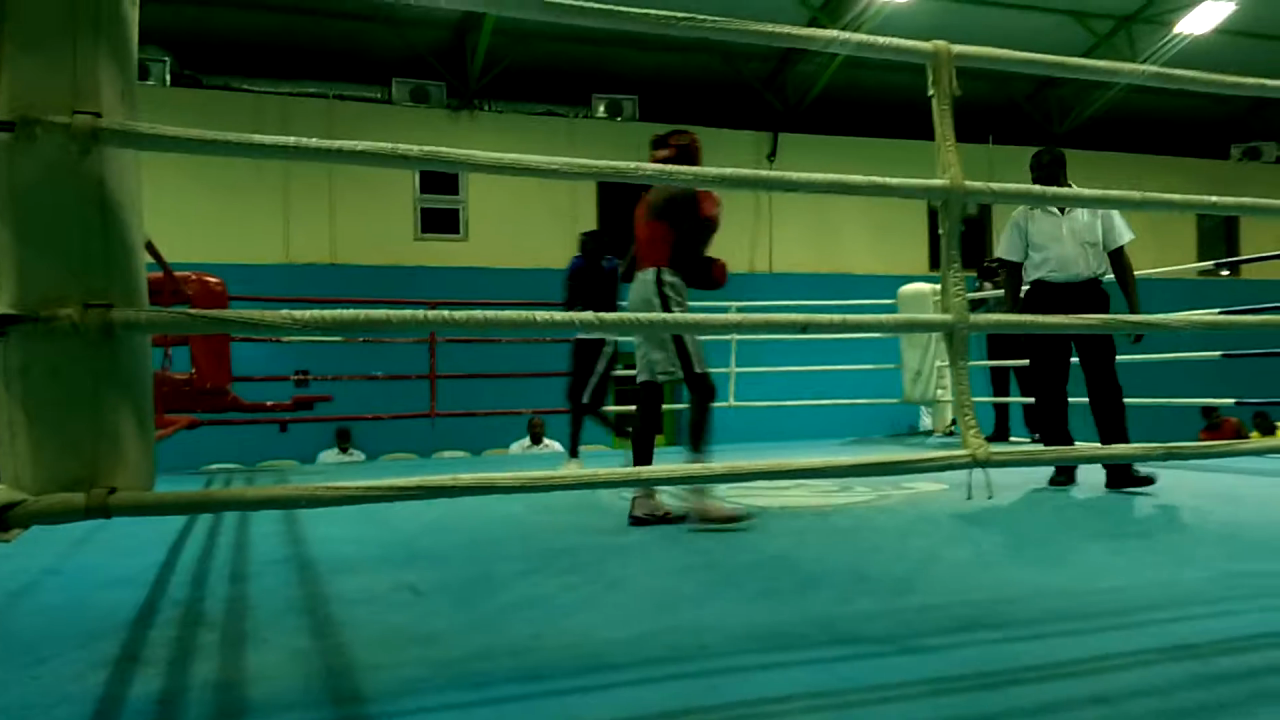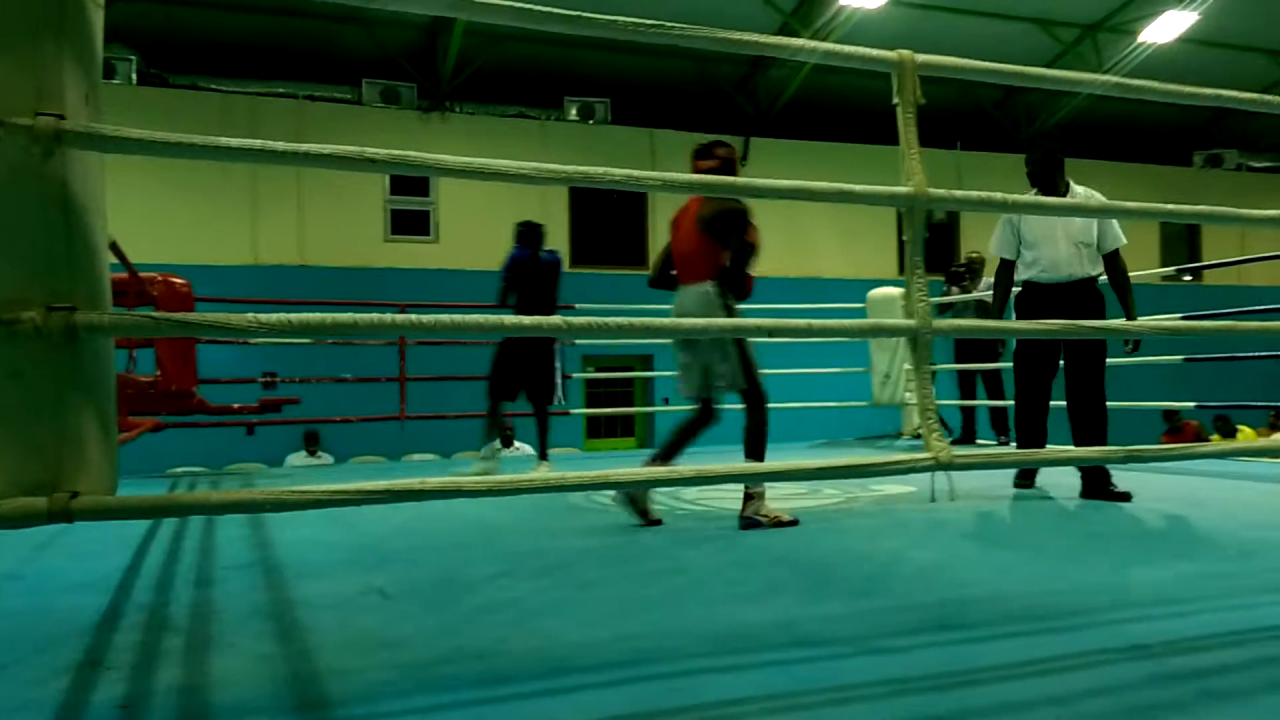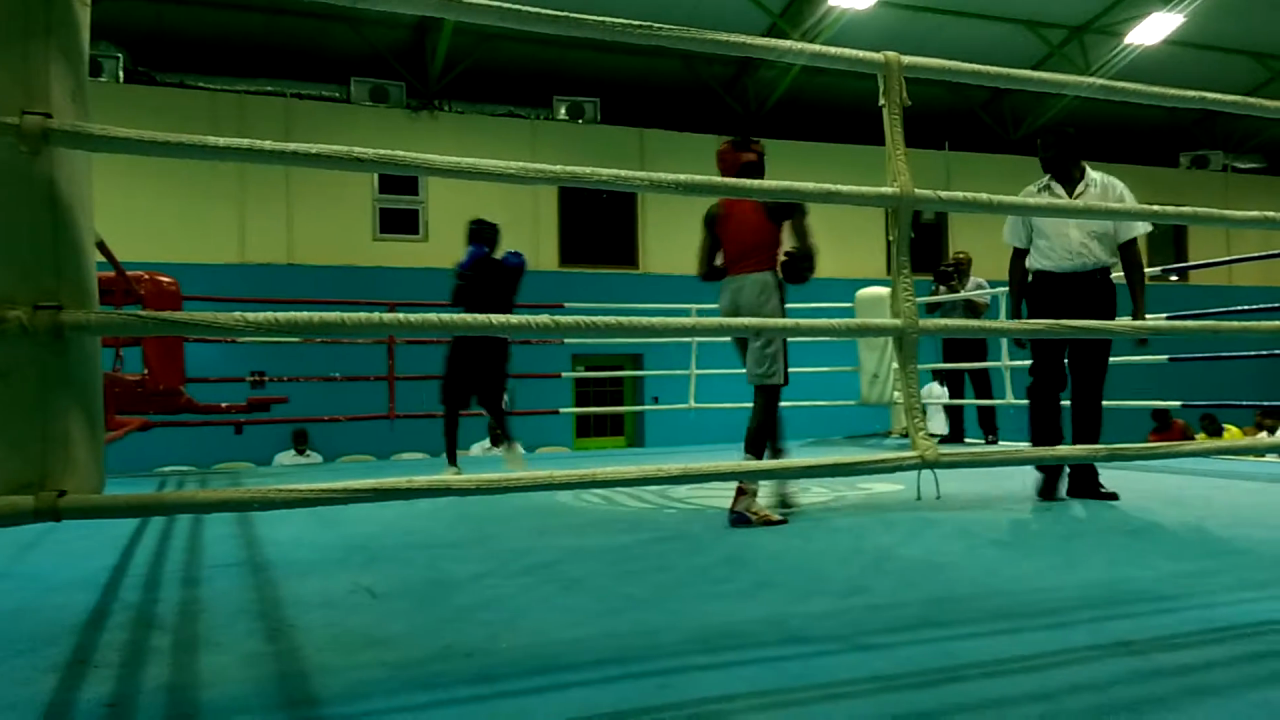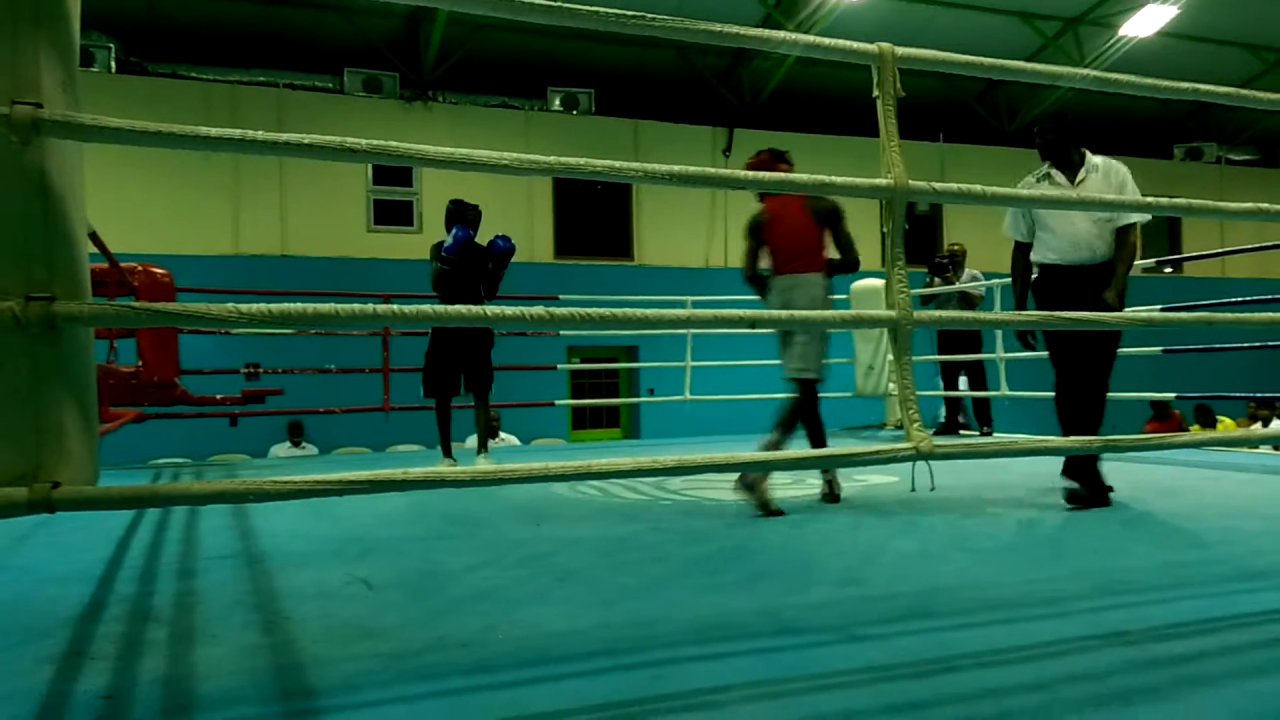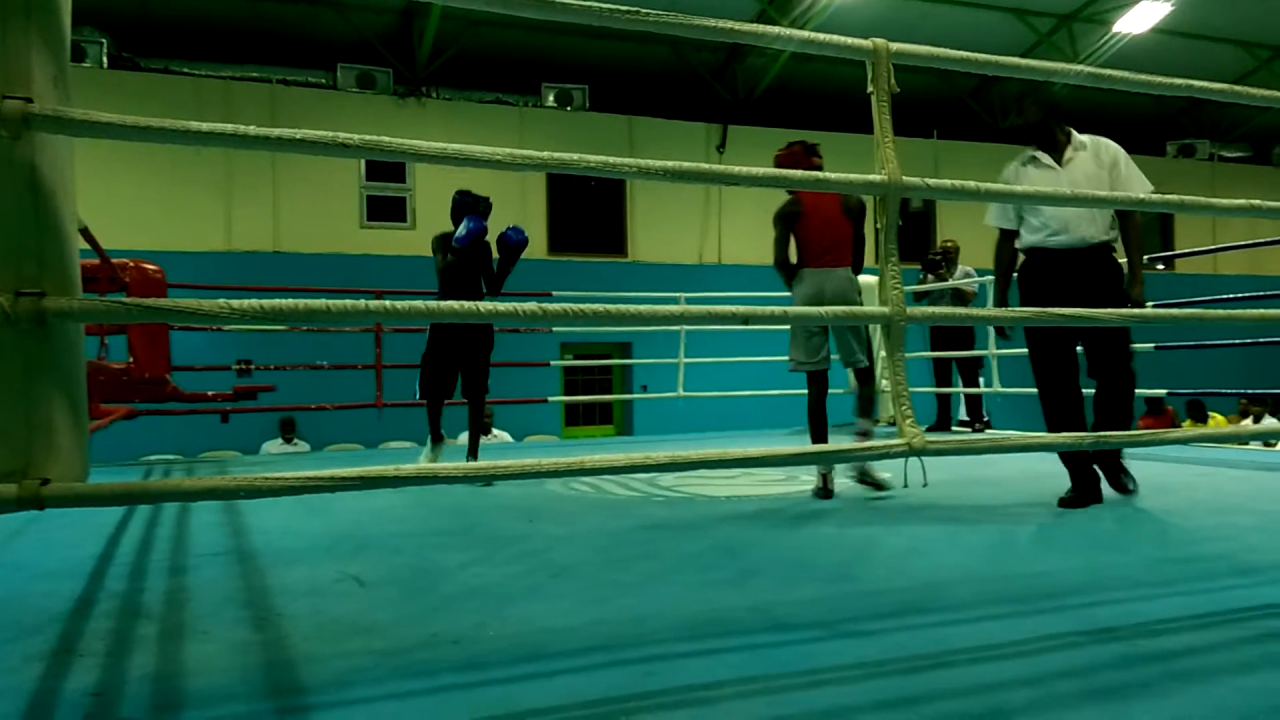
dt=0.3s
person 1, frame 1
left shoulder: (652, 198)
right shoulder: (680, 194)
left elbow: (629, 268)
right elbow: (684, 257)
right wrist: (709, 221)
left hip: (643, 291)
right hip: (662, 292)
left knee: (650, 396)
right knee: (702, 389)
left ankle: (644, 500)
right ankle: (699, 497)
person 1, frame 2
left shoulder: (684, 213)
right shoulder: (729, 208)
left elbow: (658, 278)
right elbow: (734, 272)
right wrist: (749, 249)
left hip: (682, 307)
right hip: (711, 303)
left knee: (704, 410)
right knee: (755, 399)
left ankle: (641, 482)
right ankle: (752, 504)
person 1, frame 3
left shoulder: (716, 210)
right shoulder: (782, 200)
left elbow: (706, 272)
right elbow: (805, 255)
right wrist: (799, 266)
left hip: (730, 296)
right hip: (762, 290)
left knee: (766, 389)
right knee: (767, 393)
left ankle: (776, 478)
right ankle: (744, 500)
person 1, frame 4
left shoulder: (760, 218)
right shoulder: (824, 205)
left elbow: (750, 275)
right elbow: (851, 263)
left hip: (779, 295)
right hip: (812, 292)
left knee: (805, 389)
right knee: (807, 388)
left ankle: (827, 478)
right ankle: (757, 470)
person 1, frame 5
left shoulder: (788, 209)
right shoulder: (853, 202)
left elbow: (780, 262)
right elbow: (857, 262)
left hip: (807, 288)
right hip: (842, 285)
left knee: (817, 382)
right knee: (865, 373)
left ankle: (824, 474)
person 2, frame 1
left shoulder: (1097, 206)
right shoulder: (1024, 216)
left elbow: (1119, 257)
right elbow: (1013, 271)
left wrist: (1134, 307)
left hip: (1090, 297)
right hip: (1045, 301)
left knee: (1104, 382)
right knee: (1049, 388)
left ankle: (1119, 466)
right ankle: (1064, 463)
person 2, frame 2
left shoulder: (1092, 203)
right shoulder: (1018, 212)
left elbow: (1114, 261)
right elbow: (1006, 268)
left wrist: (1131, 315)
right wrist: (998, 320)
left hip: (1083, 300)
right hip: (1037, 302)
left knee: (1089, 390)
right knee: (1032, 388)
left ankle: (1095, 477)
person 2, frame 3
left shoulder: (1111, 190)
right shoulder: (1031, 198)
left elbow: (1130, 251)
right elbow: (1019, 257)
left wrist: (1139, 309)
right wrist: (1014, 313)
left hip: (1095, 291)
right hip: (1047, 292)
left knee: (1089, 387)
right knee: (1047, 380)
left ankle: (1083, 476)
right ankle: (1049, 465)
person 2, frame 4
left shoulder: (1113, 173)
right shoulder: (1031, 187)
left elbow: (1128, 235)
right elbow: (1022, 250)
left wrist: (1115, 288)
right wrist: (1020, 309)
left hip: (1103, 284)
right hip: (1057, 285)
left knee: (1095, 382)
right knee: (1072, 378)
left ankle: (1078, 461)
right ankle: (1087, 477)
person 2, frame 5
left shoulder: (1104, 152)
right shoulder: (1016, 171)
left elbow: (1130, 216)
right elbow: (1007, 239)
left wrist: (1136, 277)
right wrist: (1000, 299)
left hip: (1098, 267)
right hip: (1042, 273)
left knee: (1114, 367)
right knee: (1055, 378)
left ankle: (1107, 453)
right ankle: (1082, 477)
person 3, frame 1
left shoulder: (610, 273)
right shoulder: (583, 272)
left elbow: (610, 310)
right elbow: (569, 308)
left wrist: (606, 280)
right wrist: (572, 283)
left hip: (601, 340)
right hip: (584, 340)
left knee: (581, 401)
right knee: (583, 403)
left ankle: (574, 456)
right ankle: (630, 437)
person 3, frame 2
left shoulder: (547, 267)
right shoulder: (516, 266)
left elbow: (551, 307)
right elbow: (503, 300)
left wrist: (550, 279)
right wrist: (509, 275)
left hip: (540, 335)
right hip: (515, 334)
left knee: (539, 401)
right knee: (495, 394)
left ankle: (543, 458)
right ankle: (489, 459)
person 3, frame 3
left shoulder: (501, 268)
right shoulder: (465, 265)
left elbow: (506, 310)
right elbow: (456, 302)
left wrist: (512, 283)
right wrist: (465, 274)
left hip: (493, 338)
right hip: (465, 336)
left knee: (492, 403)
right knee: (452, 403)
left ankle: (508, 443)
right ankle: (452, 464)
person 3, frame 4
left shoulder: (481, 252)
right shoulder: (439, 249)
left elbow: (489, 294)
right elbow: (436, 286)
left wrist: (499, 267)
right wrist: (449, 256)
left hip: (476, 323)
right hip: (446, 323)
left knee: (480, 388)
right knee: (442, 394)
left ankle: (483, 454)
right ankle: (447, 455)
person 3, frame 5
left shoulder: (483, 246)
right shoulder: (442, 241)
left elbow: (493, 290)
right elbow: (443, 278)
left wrist: (507, 261)
right wrist: (459, 247)
left hip: (476, 320)
right hip: (445, 319)
left knee: (477, 391)
right knee: (436, 391)
left ankle: (472, 459)
right ankle: (435, 438)
person 4, frame 1
right shoulder: (988, 283)
right elbow: (973, 306)
left wrist: (1004, 286)
right wrist: (981, 282)
left hip: (1018, 336)
right hip: (995, 337)
left knee: (1027, 383)
right knee: (999, 385)
left ankle: (1035, 429)
right ankle: (1001, 429)
person 4, frame 2
left shoulder: (990, 284)
right shoulder: (955, 287)
left elbow: (993, 308)
right elbow: (941, 310)
left wrist: (971, 291)
right wrist: (949, 286)
left hip: (985, 340)
right hip: (962, 341)
left knee: (994, 388)
right knee: (966, 389)
left ankle: (1002, 433)
right ankle: (968, 432)
person 4, frame 3
left shoulder: (979, 284)
right shoulder: (943, 286)
left elbow: (981, 308)
right elbow: (929, 309)
left wrist: (960, 291)
right wrist: (937, 286)
left hip: (973, 339)
right hip: (951, 341)
left knee: (982, 388)
right knee: (954, 389)
left ankle: (990, 432)
right ankle: (956, 431)
person 4, frame 4
left shoulder: (974, 276)
right shoulder: (938, 278)
left elbow: (976, 300)
right elbow: (924, 301)
left wrist: (954, 283)
right wrist: (932, 277)
left hip: (968, 331)
right hip: (945, 332)
left knee: (976, 379)
right knee: (949, 380)
left ankle: (985, 423)
right ankle: (951, 422)
person 4, frame 5
left shoulder: (967, 272)
right shoulder: (931, 274)
left elbow: (968, 297)
right elbow: (917, 297)
left wrist: (947, 279)
right wrist: (925, 274)
left hip: (960, 328)
right hip: (938, 329)
left knee: (969, 376)
right knee: (941, 377)
left ankle: (977, 419)
right ankle: (943, 419)
